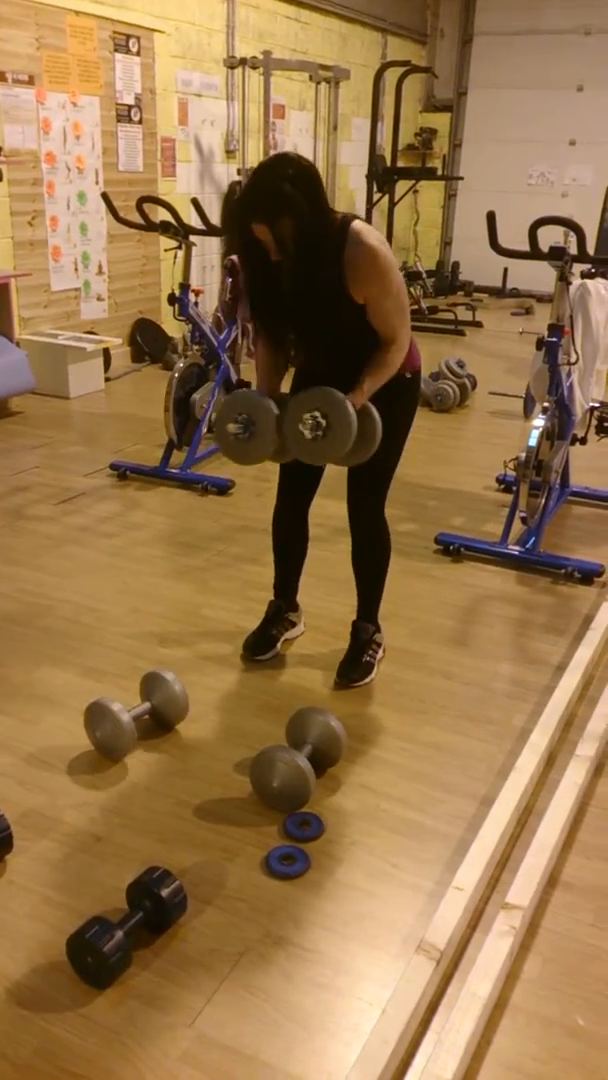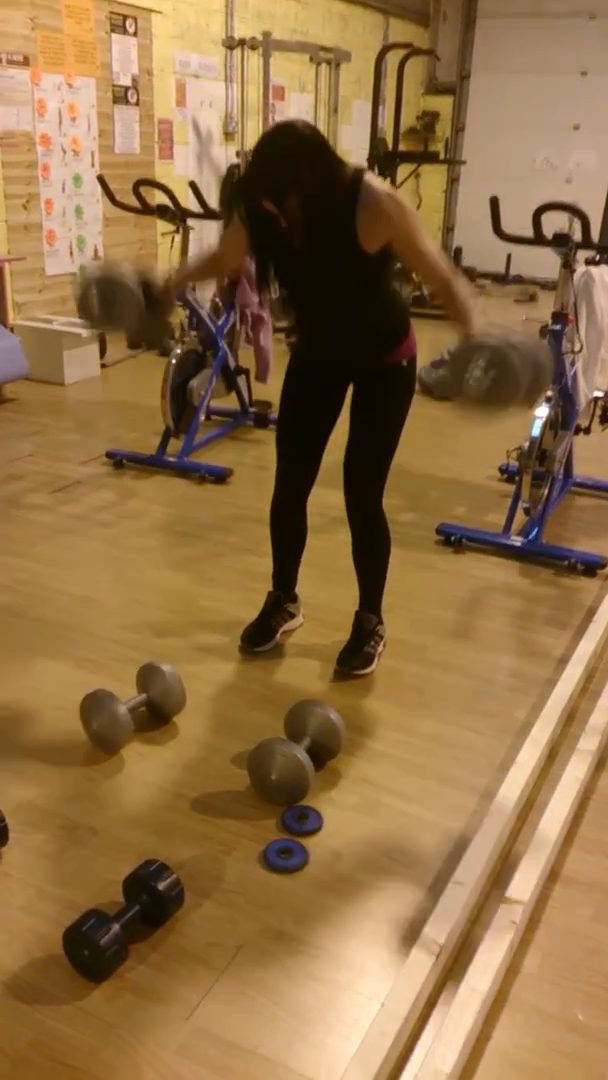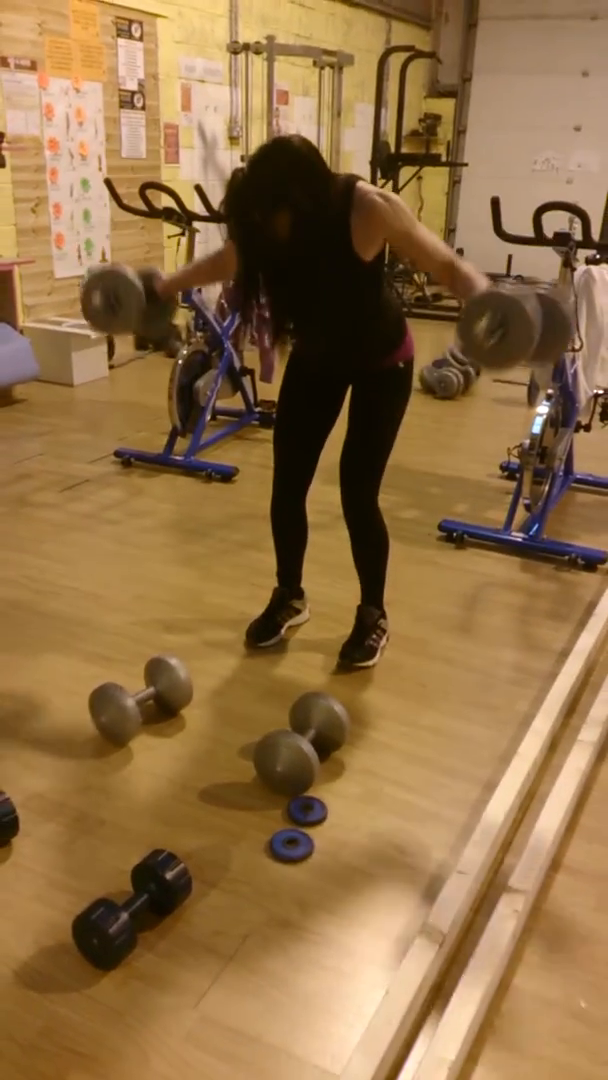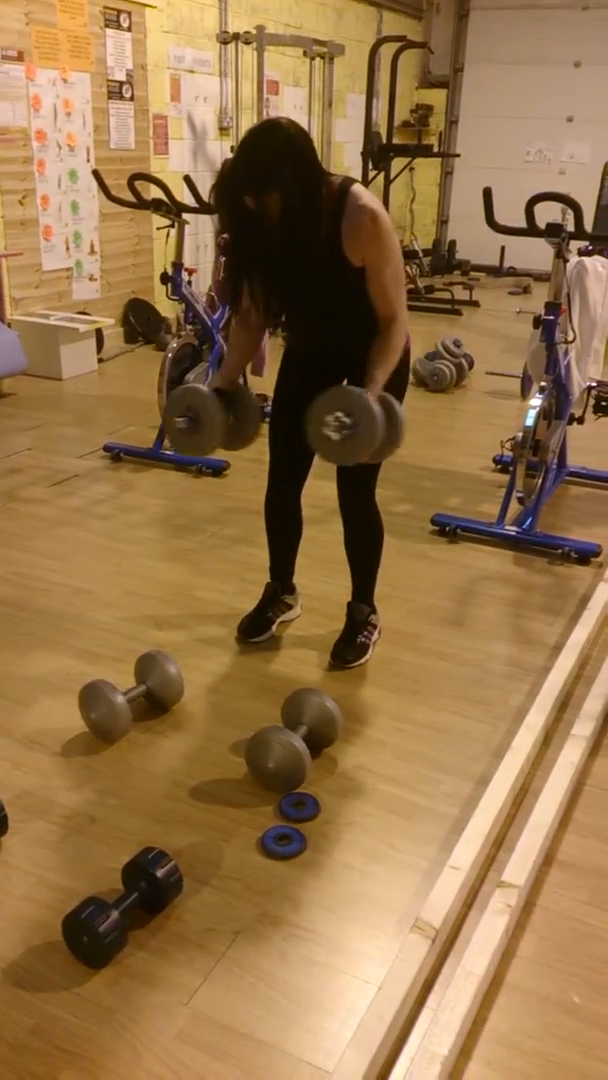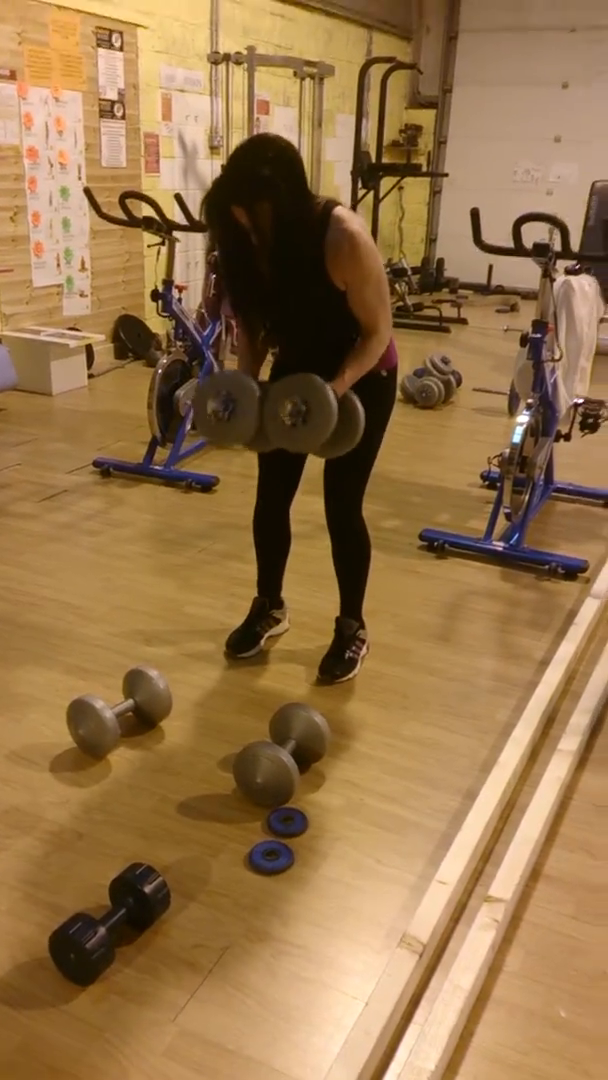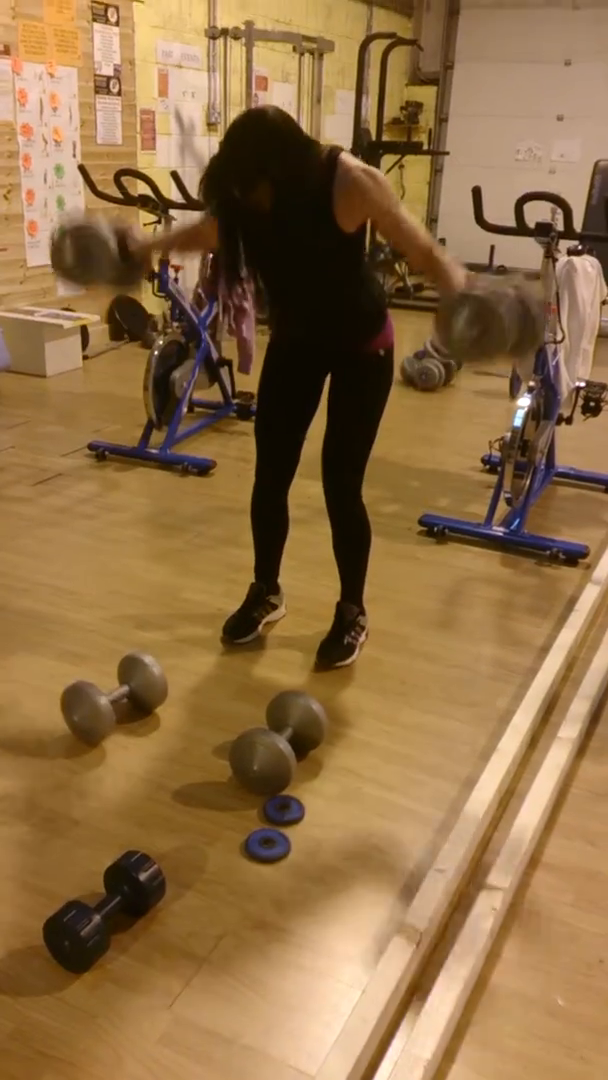
dt=0.5s
person 1, frame 1
left shoulder: (364, 253)
right shoulder: (265, 255)
left elbow: (396, 341)
right elbow: (270, 335)
left wrist: (352, 402)
right wrist: (265, 399)
left hip: (385, 379)
right hip: (319, 371)
left knee: (364, 505)
right knee: (290, 494)
left ankle: (368, 631)
right ankle: (284, 609)
person 1, frame 2
left shoulder: (373, 204)
right shoulder: (267, 213)
left elbow: (441, 275)
right elbow: (224, 257)
left wrist: (475, 335)
right wrist: (169, 283)
left hip: (383, 361)
right hip: (315, 353)
left knee: (362, 494)
right knee: (289, 484)
left ankle: (370, 620)
right ankle: (283, 600)
person 1, frame 3
left shoulder: (369, 209)
right shoulder: (269, 221)
left elbow: (446, 267)
right elbow: (230, 262)
right wrist: (168, 286)
left hip: (381, 363)
right hip: (314, 358)
left knee: (358, 494)
right knee: (286, 486)
left ankle: (373, 615)
right ankle: (289, 597)
person 1, frame 4
left shoulder: (362, 217)
right shoulder: (260, 221)
left elbow: (393, 319)
right elbow: (252, 312)
left wrist: (370, 395)
right wrist: (225, 381)
left hip: (370, 358)
right hip: (307, 355)
left knee: (354, 490)
right knee: (282, 480)
left ankle: (363, 611)
right ankle: (280, 592)
person 1, frame 5
left shoulder: (343, 237)
right shoulder: (246, 239)
left elbow: (379, 327)
right elbow: (251, 317)
left wrist: (333, 388)
right wrist: (249, 378)
left hip: (362, 375)
right hip: (296, 367)
left knee: (341, 503)
right knee: (270, 493)
left ankle: (352, 627)
right ankle: (268, 607)
person 1, frame 6
left shoulder: (349, 180)
right shoulder: (247, 195)
left elbow: (422, 249)
right elbow: (210, 233)
left wrist: (464, 294)
right wrist: (145, 246)
left hip: (360, 348)
right hip: (292, 342)
left knee: (341, 483)
right knee: (270, 474)
left ankle: (352, 611)
right ankle: (265, 592)
